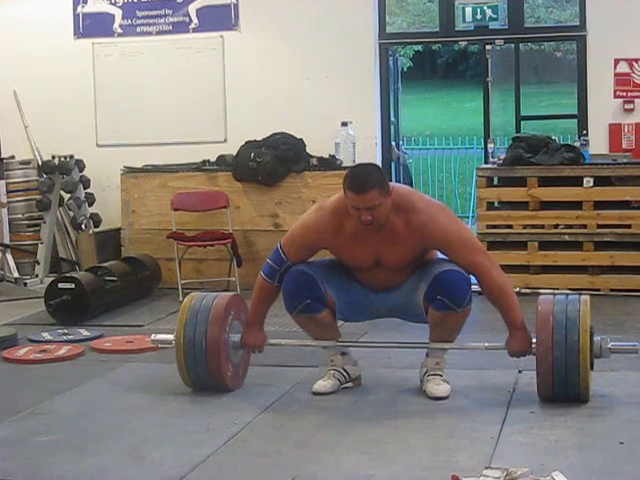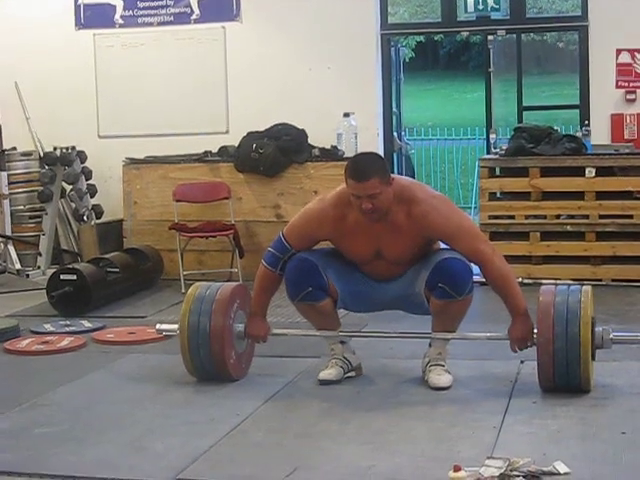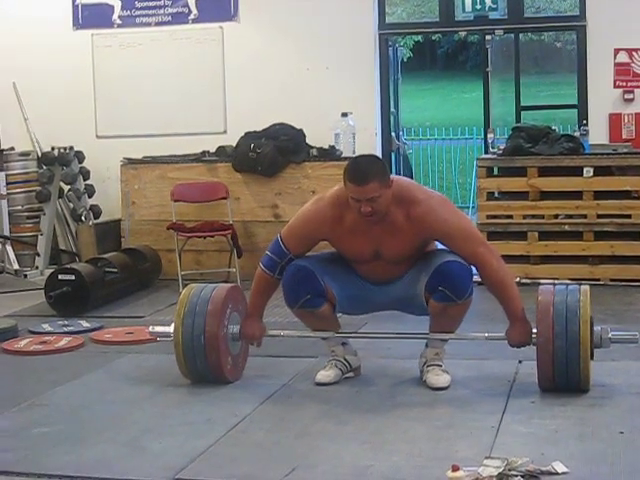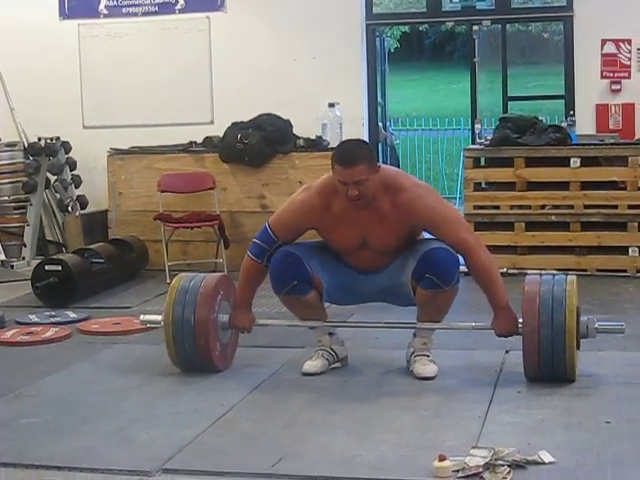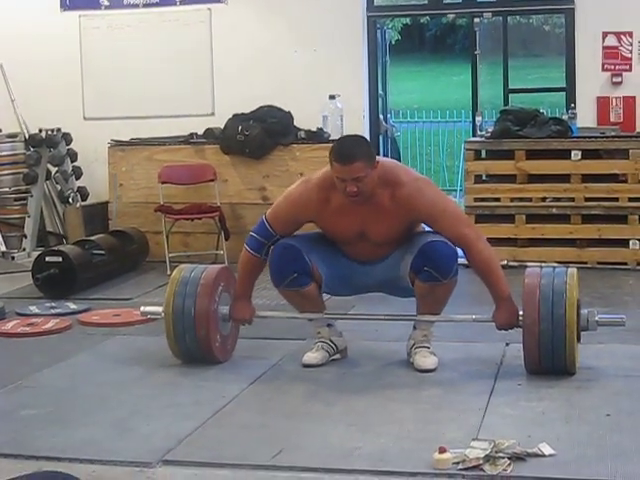
dt=1s
person 1, frame 1
left shoulder: (424, 215)
right shoulder: (324, 219)
left elbow: (485, 266)
right elbow: (275, 266)
left wrist: (517, 329)
right wrist: (254, 325)
left hip: (414, 288)
right hip: (357, 289)
left knee: (454, 282)
right knee: (297, 284)
left ankle: (434, 365)
right ankle: (341, 363)
person 1, frame 2
left shoulder: (425, 207)
right shoulder: (327, 211)
left elbow: (487, 256)
right elbow: (276, 255)
left wrist: (520, 317)
right wrist: (257, 315)
left hip: (416, 282)
right hip: (360, 282)
left knee: (455, 270)
right knee: (299, 271)
left ankle: (436, 355)
right ankle: (342, 353)
person 1, frame 3
left shoulder: (425, 207)
right shoulder: (324, 211)
left elbow: (486, 257)
right elbow: (275, 258)
left wrist: (517, 320)
right wrist: (253, 317)
left hip: (413, 282)
right hip: (356, 282)
left knee: (455, 274)
right knee: (297, 279)
left ankle: (433, 355)
right ankle: (342, 354)
person 1, frame 4
left shoulder: (411, 195)
right shoulder: (313, 199)
left elbow: (471, 247)
right elbow: (262, 246)
left wrist: (502, 310)
right wrist: (242, 306)
left hip: (401, 274)
right hip: (344, 274)
left knee: (442, 260)
right knee: (284, 265)
left ankle: (420, 346)
right ankle: (328, 344)
person 1, frame 5
left shoulder: (410, 189)
right shoulder: (310, 192)
left elbow: (471, 238)
right elbow: (260, 238)
left wrist: (504, 302)
right wrist: (242, 298)
left hip: (399, 264)
right hip: (343, 264)
left knee: (440, 254)
right knee: (284, 257)
left ankle: (421, 338)
right ankle: (328, 337)
